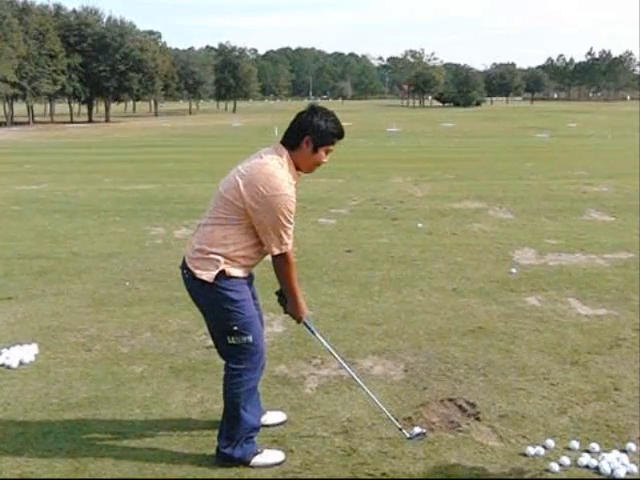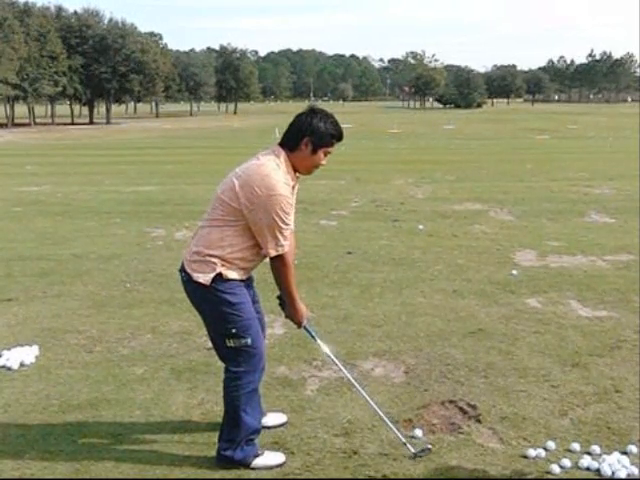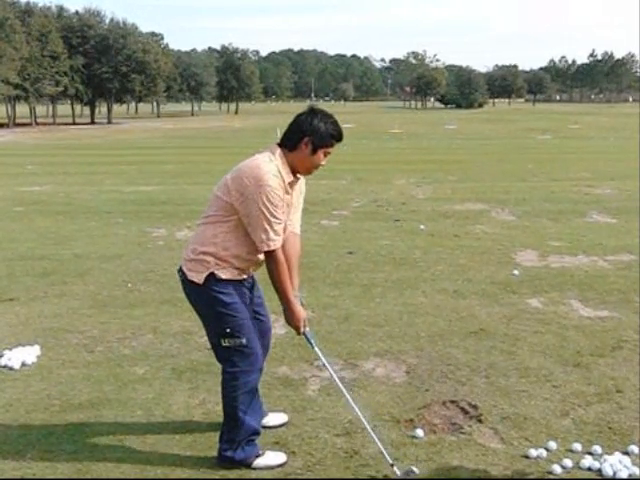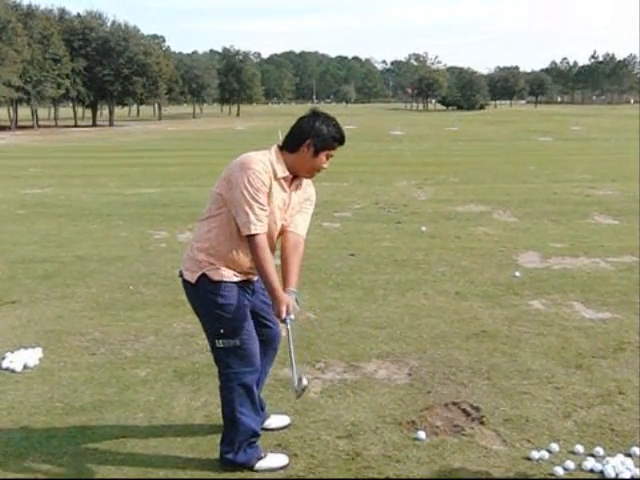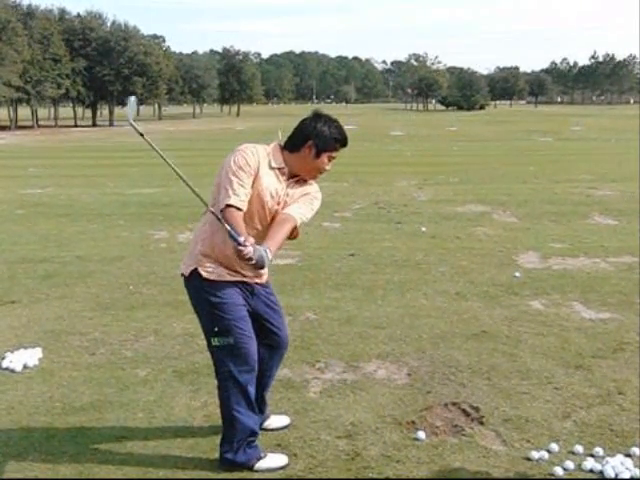
dt=1s
person 1, frame 1
left shoulder: (272, 161)
right shoulder: (275, 183)
left elbow: (279, 246)
right elbow: (281, 252)
left wrist: (289, 292)
right wrist: (295, 300)
left hip: (226, 266)
right hip: (214, 273)
left knee: (250, 341)
right knee: (247, 355)
left ankle: (248, 411)
right ankle: (236, 447)
person 1, frame 2
left shoulder: (278, 167)
right shoulder: (272, 183)
left elbow: (286, 239)
right elbow: (279, 255)
left wrist: (289, 296)
right wrist: (294, 303)
left hip: (230, 270)
right hip: (213, 275)
left knee: (253, 340)
right knee: (247, 356)
left ankle: (248, 412)
right ankle: (237, 448)
person 1, frame 3
left shoulder: (295, 178)
right shoulder: (264, 177)
left elbow: (290, 237)
right elbow: (271, 251)
left wrist: (294, 296)
right wrist: (290, 305)
left hip: (237, 271)
right hip: (210, 274)
left knee: (259, 337)
right knee: (244, 356)
left ankle: (249, 411)
right ankle: (238, 448)
person 1, frame 4
left shoulder: (305, 189)
right shoulder: (253, 168)
left elbow: (293, 239)
right elbow: (254, 237)
left wrist: (290, 291)
right wrist: (276, 293)
left hip: (245, 274)
right hip: (211, 274)
left knee: (267, 338)
right knee: (242, 358)
left ankle: (251, 412)
right ankle: (240, 450)
person 1, frame 5
left shoulder: (309, 192)
right shoulder: (249, 157)
left elbow: (286, 221)
right elbow: (229, 209)
left wrist: (264, 252)
right wrist: (243, 241)
left hip: (252, 275)
right hip: (212, 272)
left knee: (275, 340)
right knee: (240, 358)
left ankle: (252, 413)
right ankle: (239, 450)
